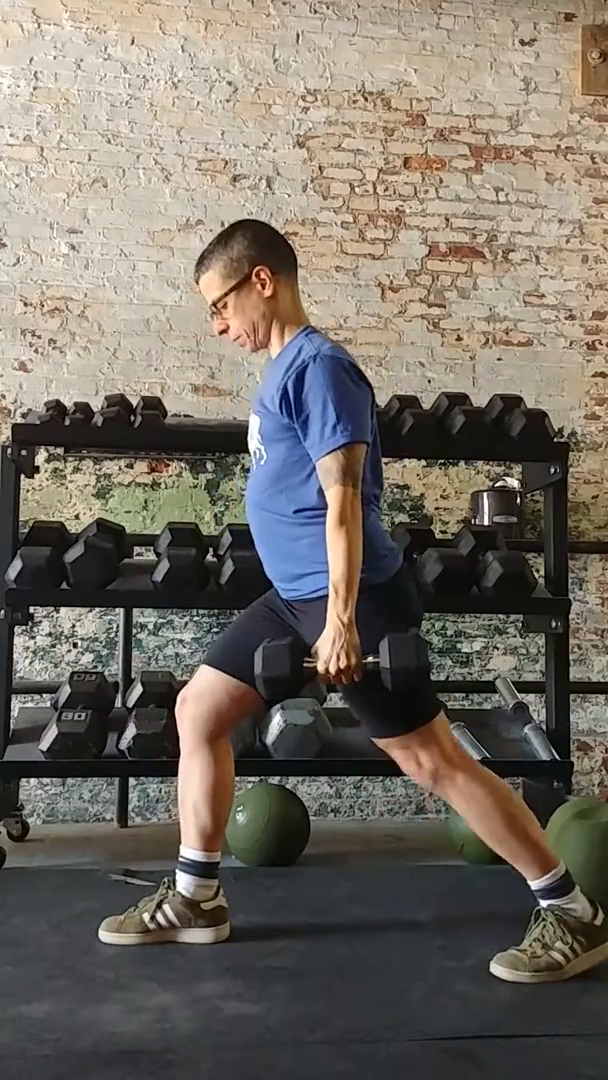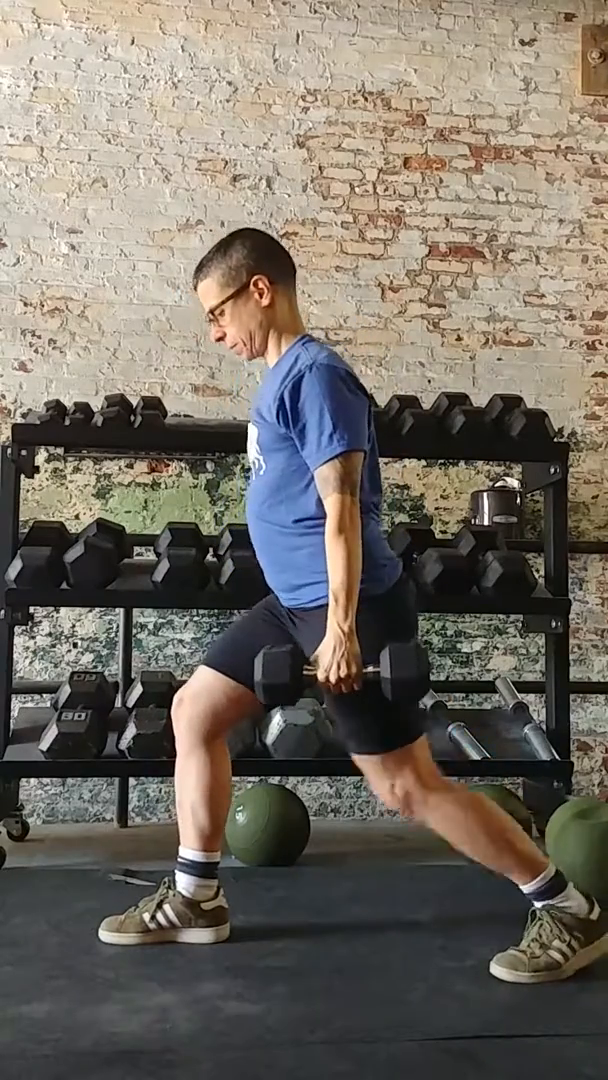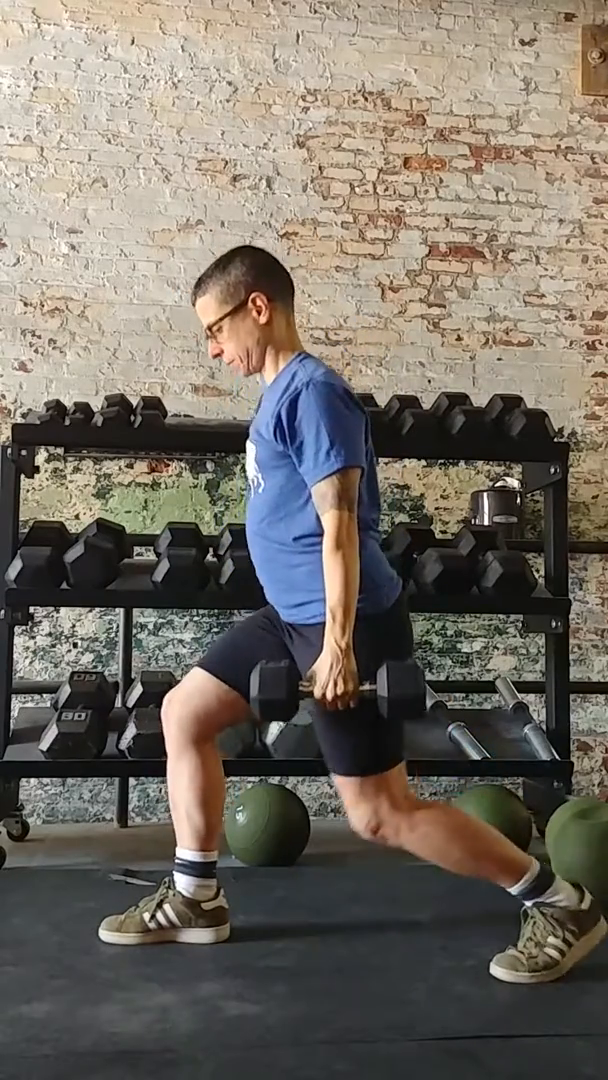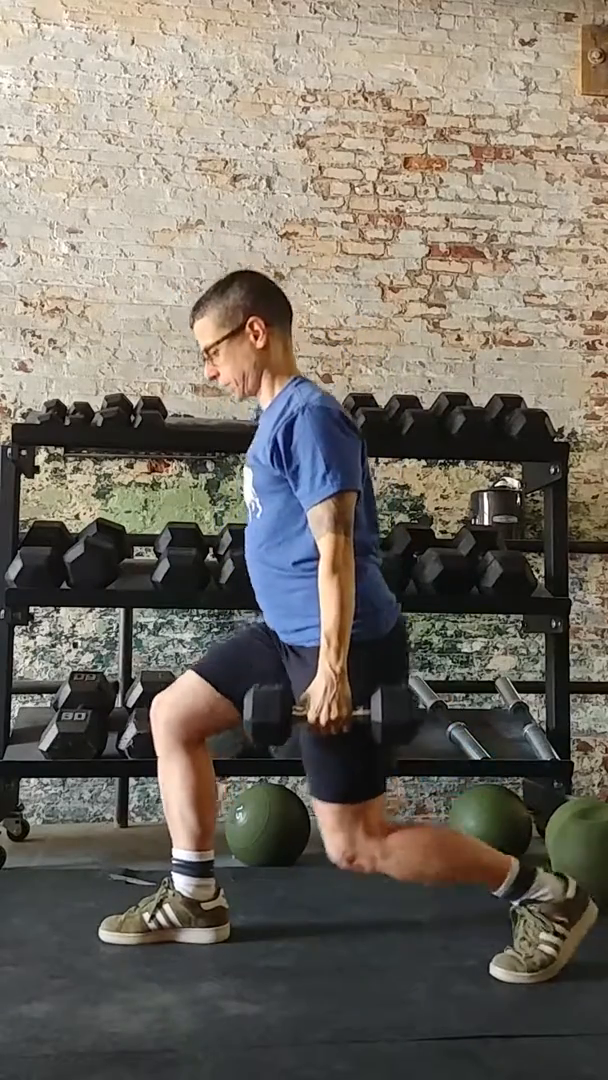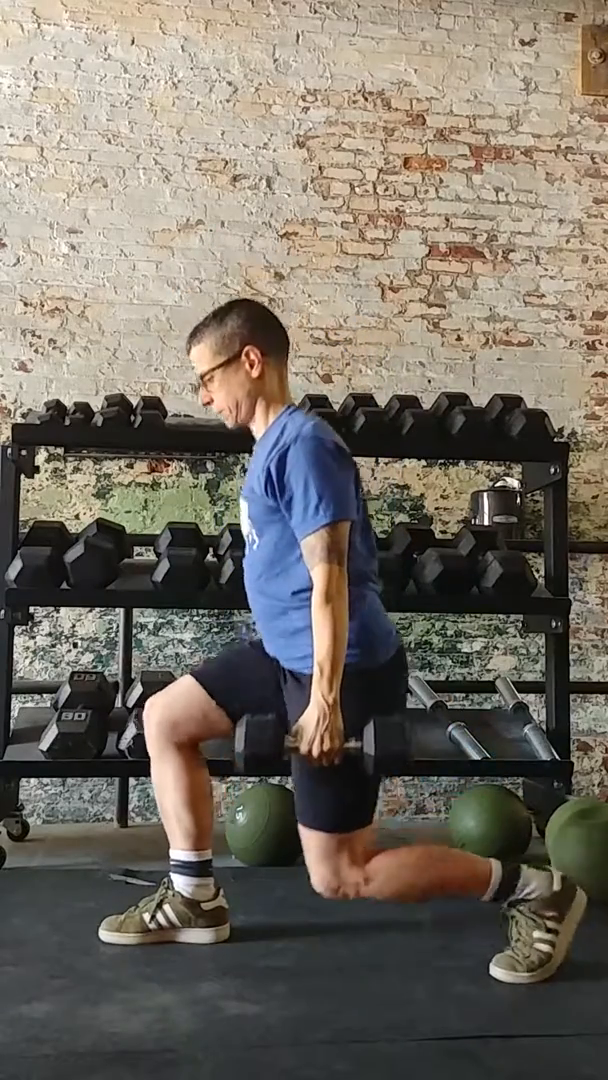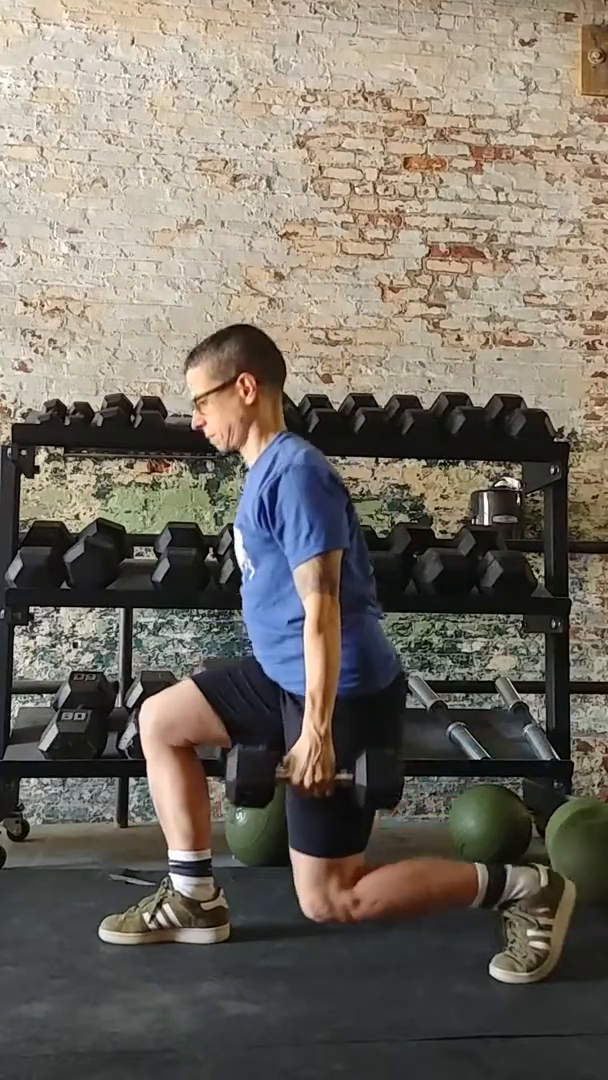
dt=0.1s
person 1, frame 1
left shoulder: (318, 366)
right shoulder: (285, 368)
left elbow: (343, 501)
left wrist: (343, 616)
left hip: (352, 597)
right hip: (296, 593)
left knee: (435, 761)
right knee: (197, 711)
right ankle: (195, 898)
person 1, frame 2
left shoulder: (315, 374)
right shoulder: (284, 376)
left elbow: (341, 511)
left wrist: (342, 626)
left hip: (350, 606)
right hip: (295, 601)
left knee: (407, 785)
right knee: (192, 712)
right ankle: (194, 898)
person 1, frame 3
left shoulder: (312, 391)
right shoulder: (280, 394)
left elbow: (339, 526)
left wrist: (339, 643)
left hip: (346, 620)
right hip: (292, 612)
left knee: (376, 809)
right knee: (183, 714)
right ankle: (195, 897)
person 1, frame 4
left shoulder: (308, 415)
right shoulder: (279, 416)
left elbow: (335, 551)
left wrist: (333, 667)
left hip: (345, 643)
right hip: (288, 632)
left knee: (354, 842)
right knee: (172, 716)
left ankle: (549, 898)
right ankle: (194, 898)
person 1, frame 5
left shoulder: (303, 444)
right shoulder: (273, 445)
left elbow: (330, 580)
left wrist: (326, 698)
left hip: (346, 667)
right hip: (287, 654)
left knee: (338, 872)
right knee: (163, 719)
left ankle: (536, 892)
right ankle: (194, 898)
person 1, frame 6
left shoulder: (296, 473)
right shoulder: (267, 471)
left elbow: (323, 610)
left wrist: (318, 729)
left hip: (344, 692)
right hip: (286, 675)
left knee: (328, 897)
right knee: (159, 721)
left ankle: (526, 890)
right ankle: (194, 898)
